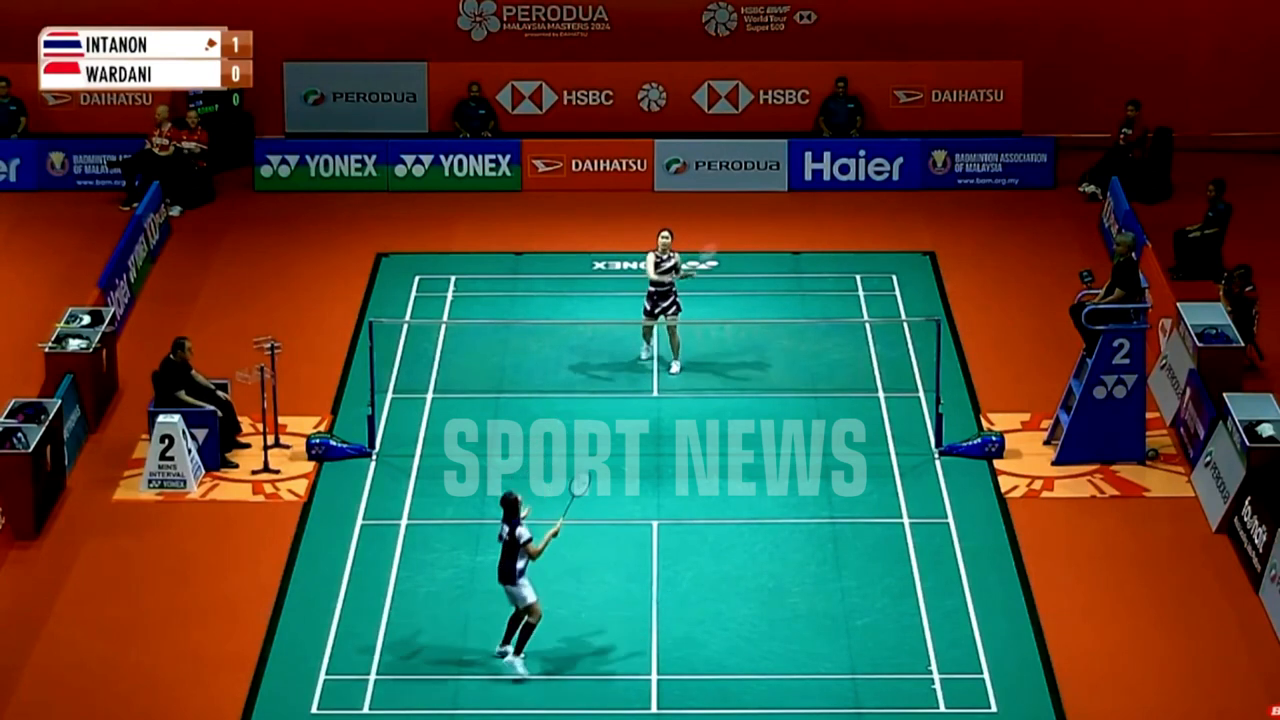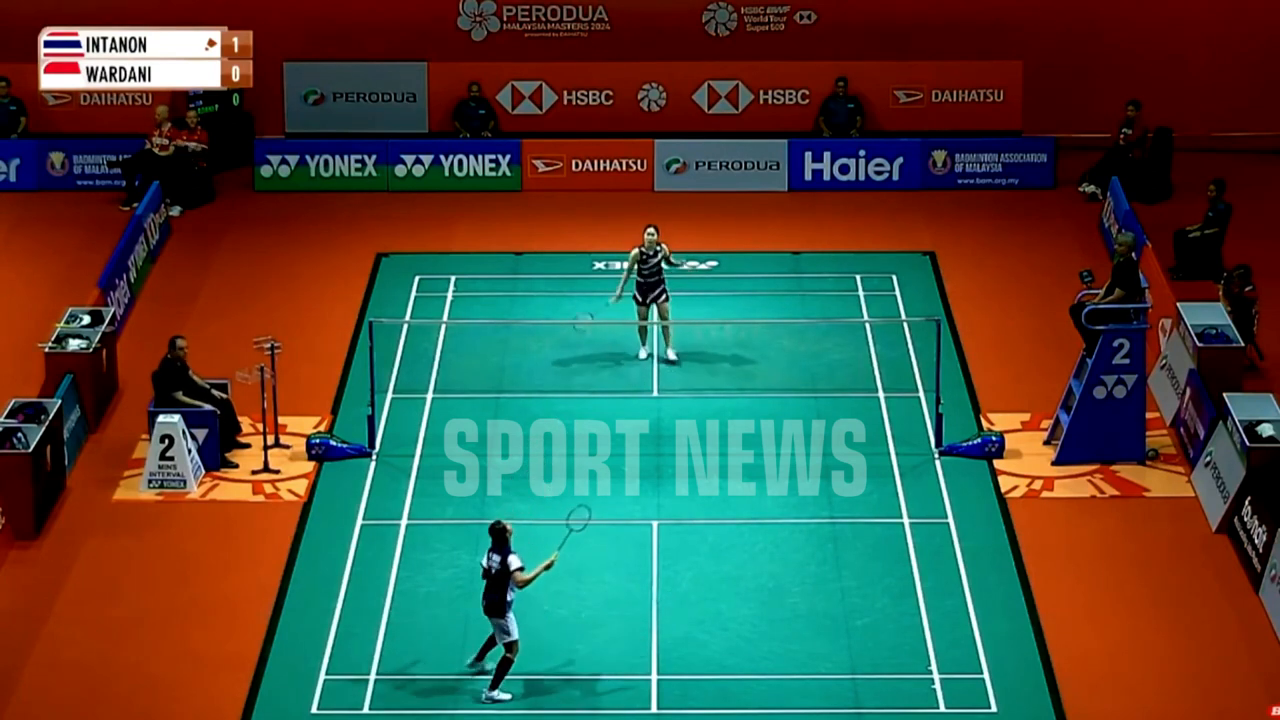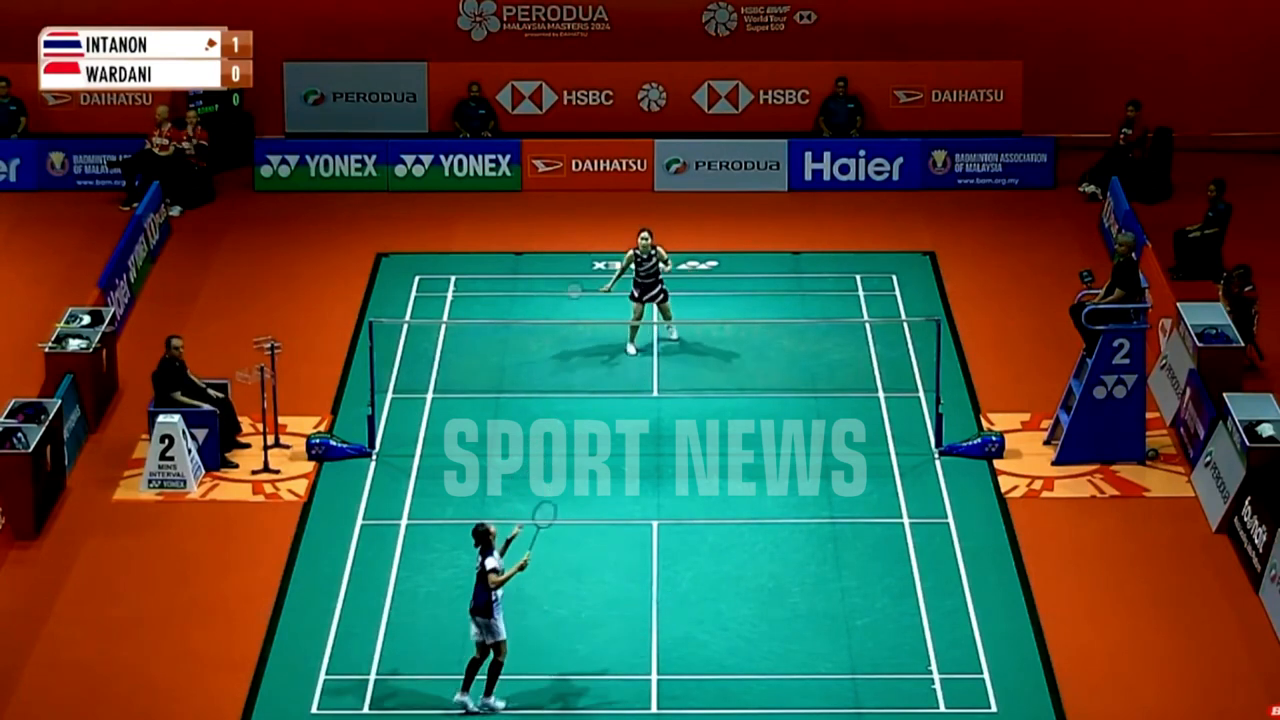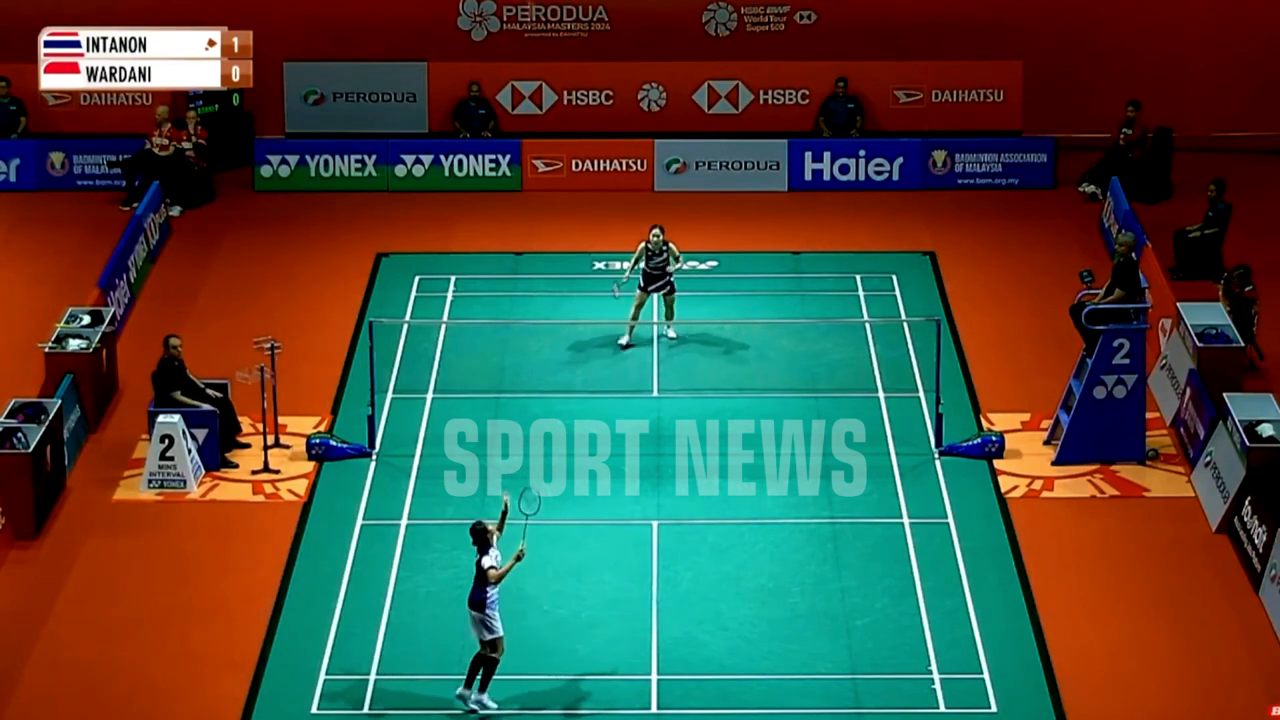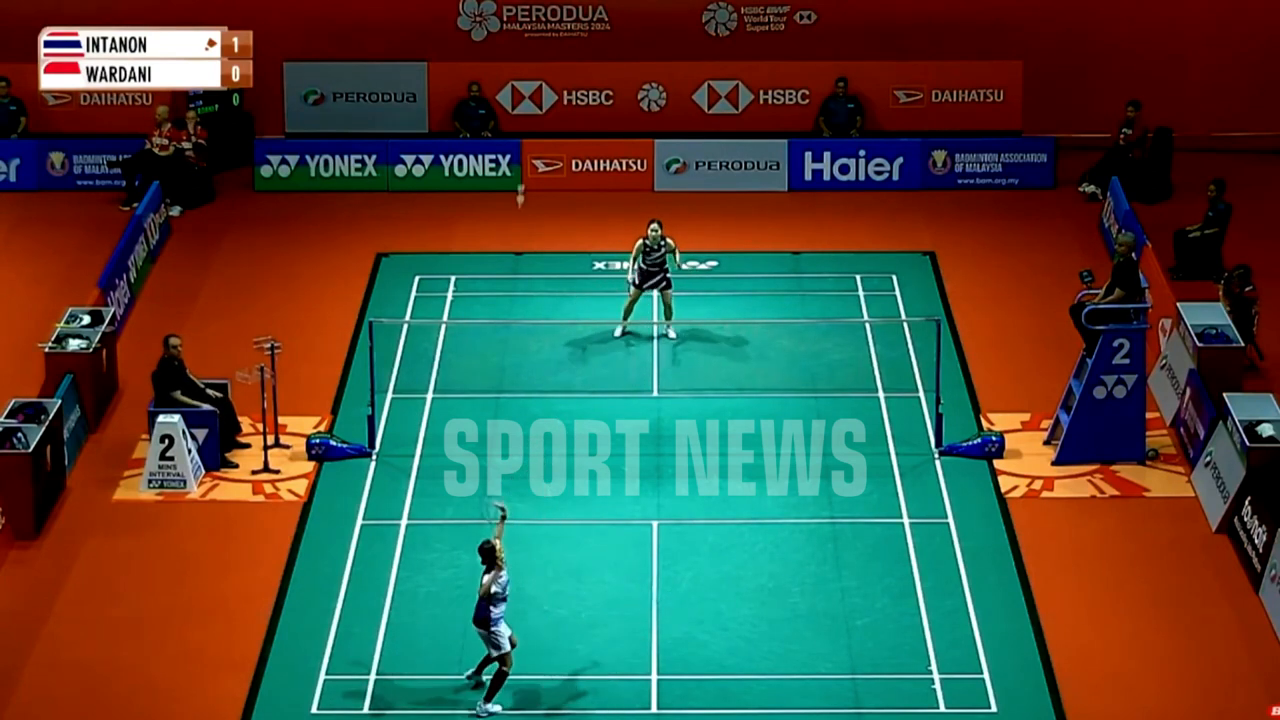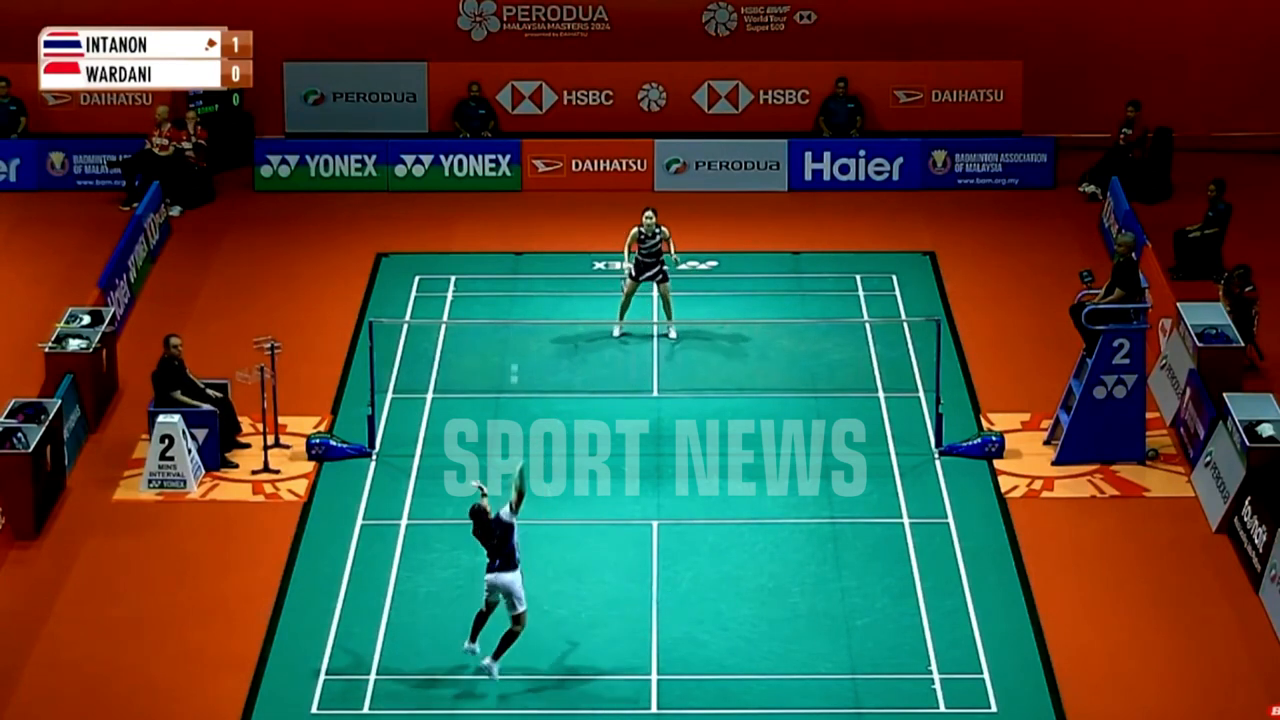
dt=0.3s
person 1, frame 1
left shoulder: (506, 520)
right shoulder: (520, 529)
right elbow: (533, 555)
right wrist: (550, 535)
left hip: (504, 573)
right hip: (514, 577)
left knee: (521, 610)
right knee: (536, 614)
left ankle: (505, 647)
right ankle: (515, 656)
person 1, frame 2
left shoulder: (492, 551)
right shoulder: (510, 557)
right elbow: (520, 582)
right wrist: (542, 568)
left hip: (488, 603)
right hip: (501, 607)
left knee: (499, 633)
right knee: (512, 649)
left ankle: (477, 661)
right ankle: (492, 691)
person 1, frame 3
left shoulder: (486, 551)
right shoulder: (489, 557)
right elbow: (493, 582)
left wrist: (510, 539)
right wrist: (516, 569)
left hip: (477, 609)
right hip: (488, 611)
left knee: (481, 653)
right knee: (499, 654)
left ankle: (462, 695)
right ankle: (488, 698)
person 1, frame 4
left shoulder: (489, 544)
right shoulder: (487, 556)
left elbow: (499, 531)
right elbow: (494, 578)
left wrist: (504, 512)
right wrist: (514, 561)
left hip: (477, 605)
right hip: (484, 607)
left knee: (485, 650)
right knee: (497, 650)
left ankle: (466, 690)
right ankle: (480, 694)
person 1, frame 5
left shoulder: (496, 562)
right shoulder: (491, 574)
left elbow: (498, 537)
right elbow: (483, 594)
left wrist: (503, 519)
right wrist: (495, 574)
left hip: (491, 620)
right hip: (489, 623)
left knee: (511, 644)
right knee: (506, 664)
left ankle: (476, 673)
right ankle: (485, 705)
person 1, frame 6
left shoulder: (478, 531)
right shoulder: (502, 521)
right elbow: (517, 498)
left wrist: (483, 495)
right wrist: (519, 476)
left hip: (491, 575)
right hip: (508, 577)
left knee: (488, 608)
right knee: (519, 624)
left ankle: (471, 644)
right ankle: (492, 661)
